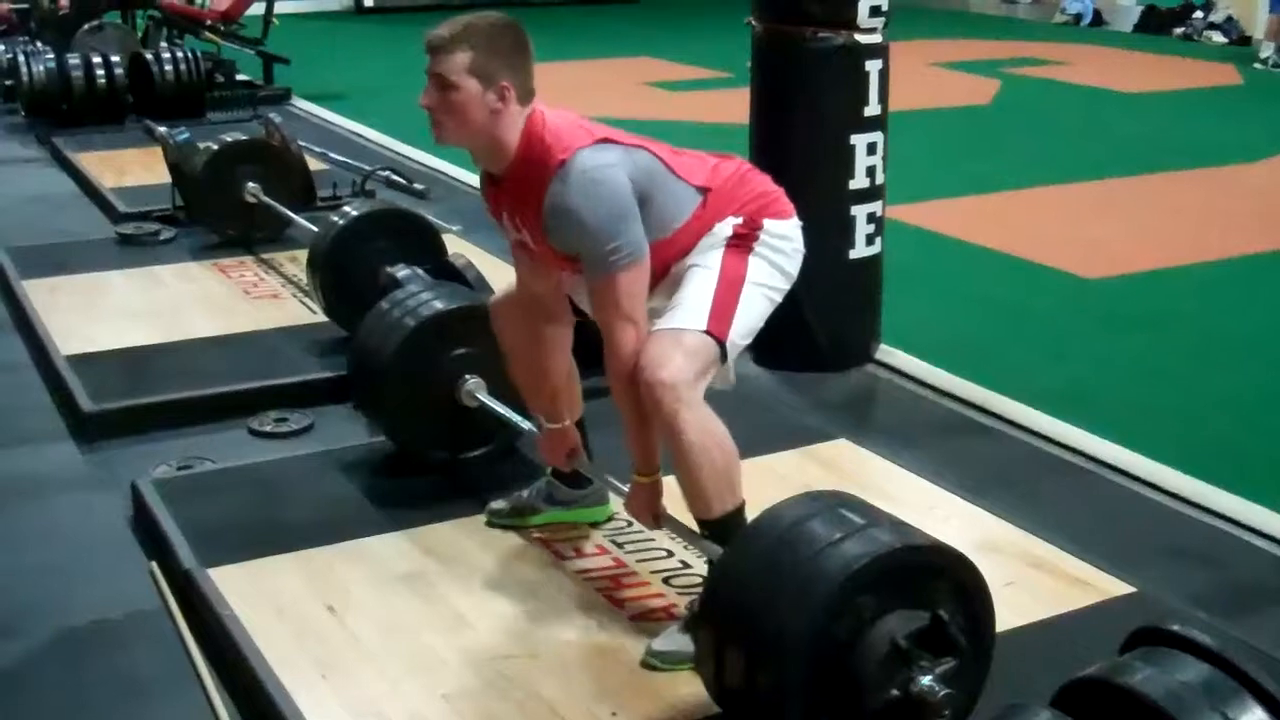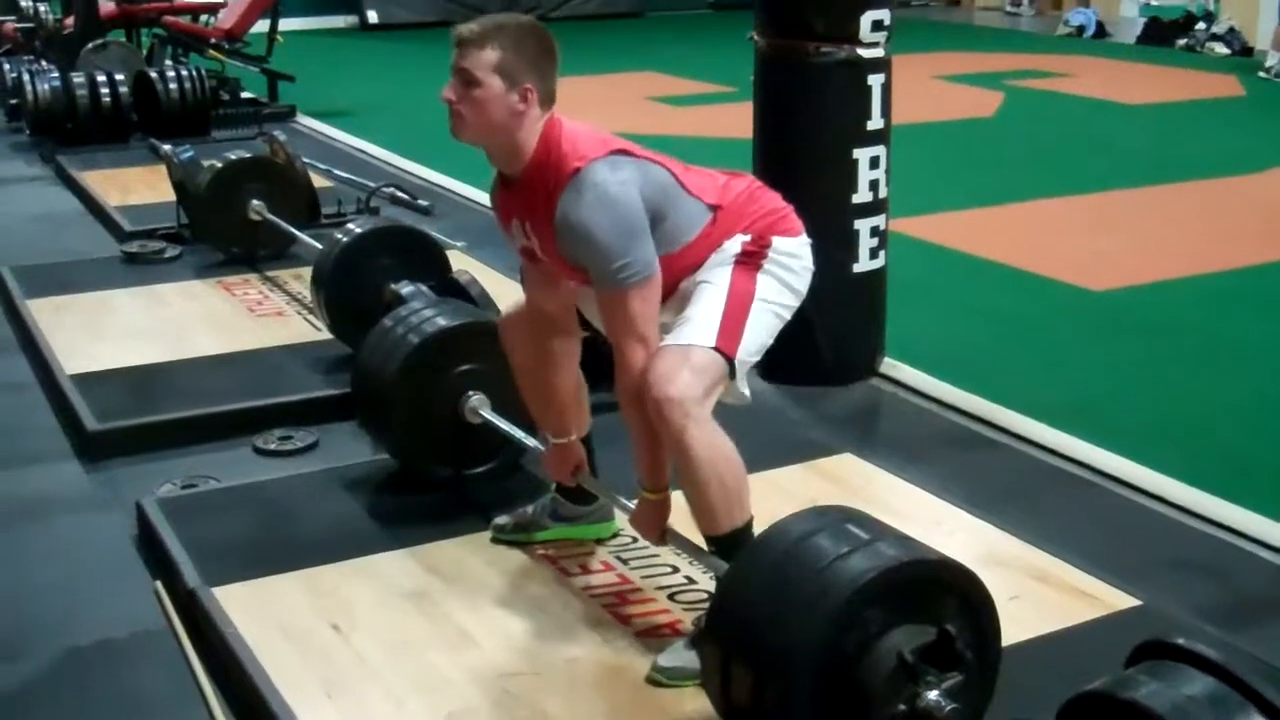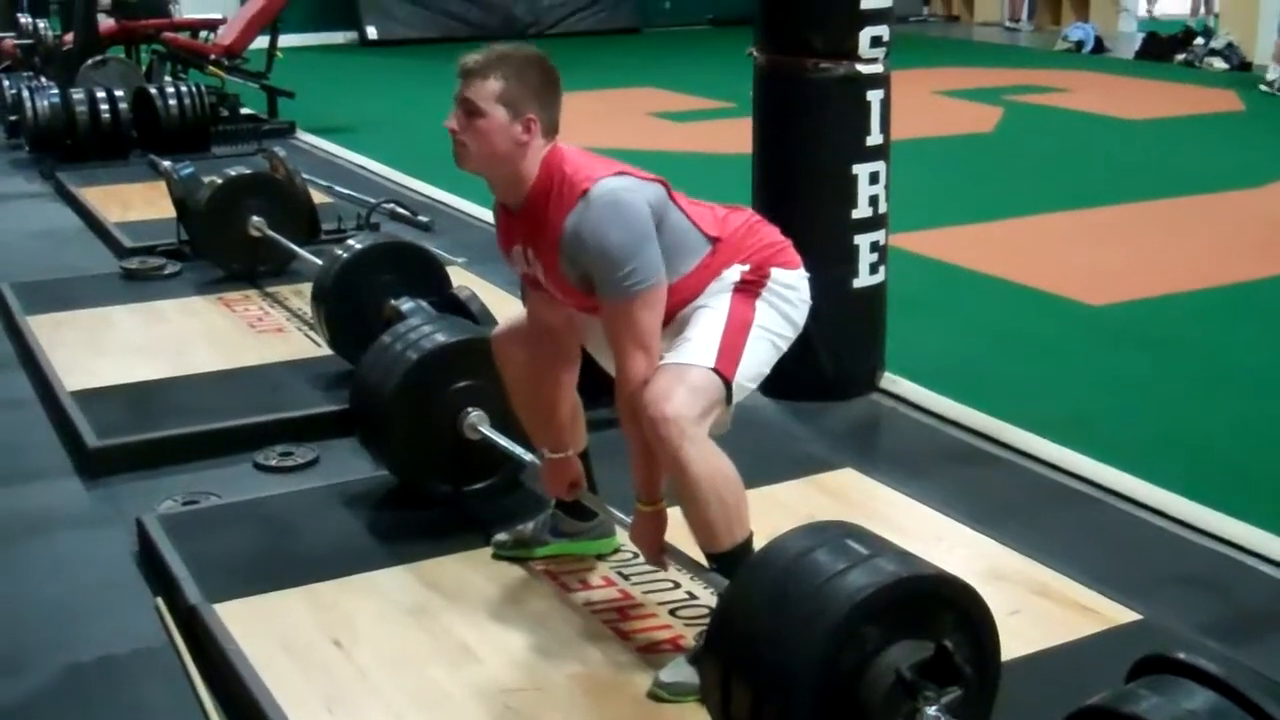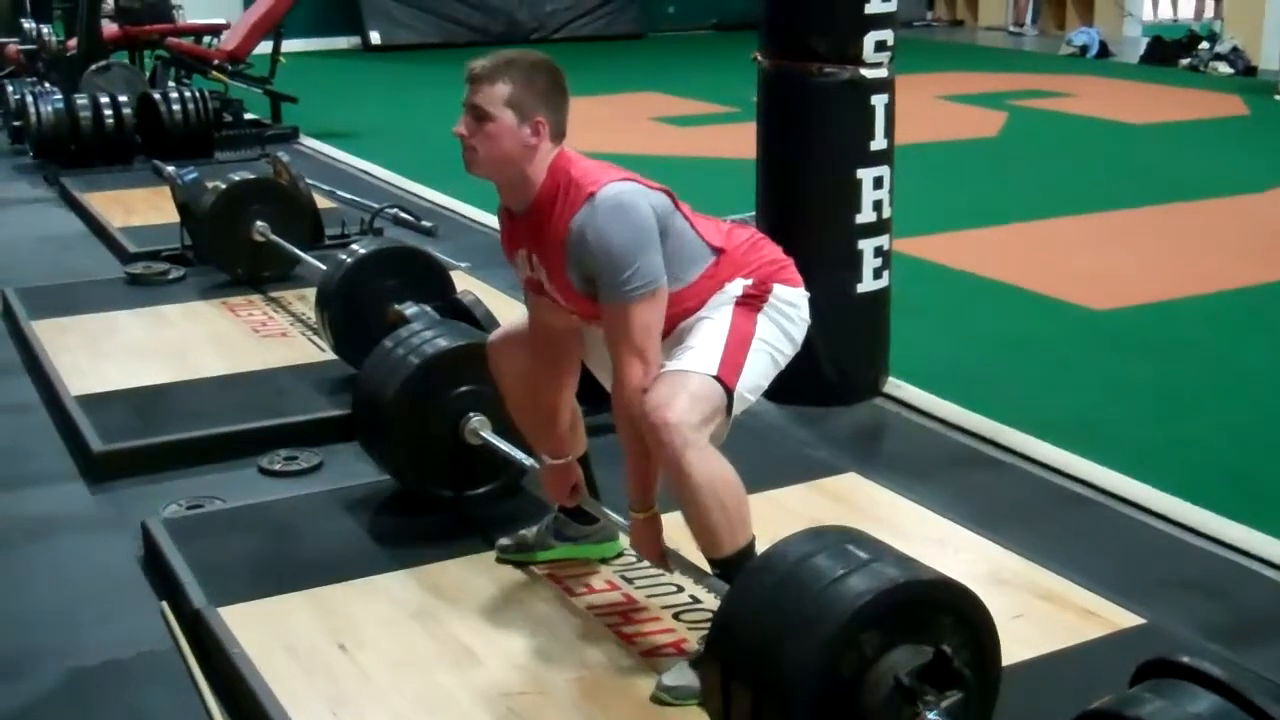
dt=0.4s
person 1, frame 1
left shoulder: (581, 179)
right shoulder: (502, 170)
left elbow: (625, 339)
right elbow: (542, 299)
left wrist: (645, 476)
right wrist: (555, 424)
left hip: (746, 229)
right hip: (664, 238)
left knee: (664, 376)
right knee: (512, 313)
right ankle: (574, 485)
person 1, frame 2
left shoulder: (593, 192)
right shoulder: (513, 181)
left elbow: (635, 356)
right elbow: (551, 313)
left wrist: (652, 492)
right wrist: (561, 439)
left hip: (756, 246)
right hip: (672, 258)
left knee: (673, 392)
right knee: (520, 327)
right ankle: (579, 501)
person 1, frame 3
left shoulder: (601, 207)
right shoulder: (513, 207)
left elbow: (637, 369)
right elbow: (553, 333)
left wrist: (649, 504)
right wrist: (559, 451)
left hip: (753, 279)
right hip: (668, 294)
left knee: (670, 412)
right knee: (513, 345)
right ankle: (579, 517)
person 1, frame 4
left shoulder: (606, 212)
right shoulder: (519, 212)
left elbow: (634, 373)
right elbow: (555, 338)
left wrist: (643, 511)
right wrist: (559, 460)
left hip: (752, 294)
right hip: (671, 304)
left knee: (669, 420)
right knee: (511, 350)
right ankle: (580, 523)
